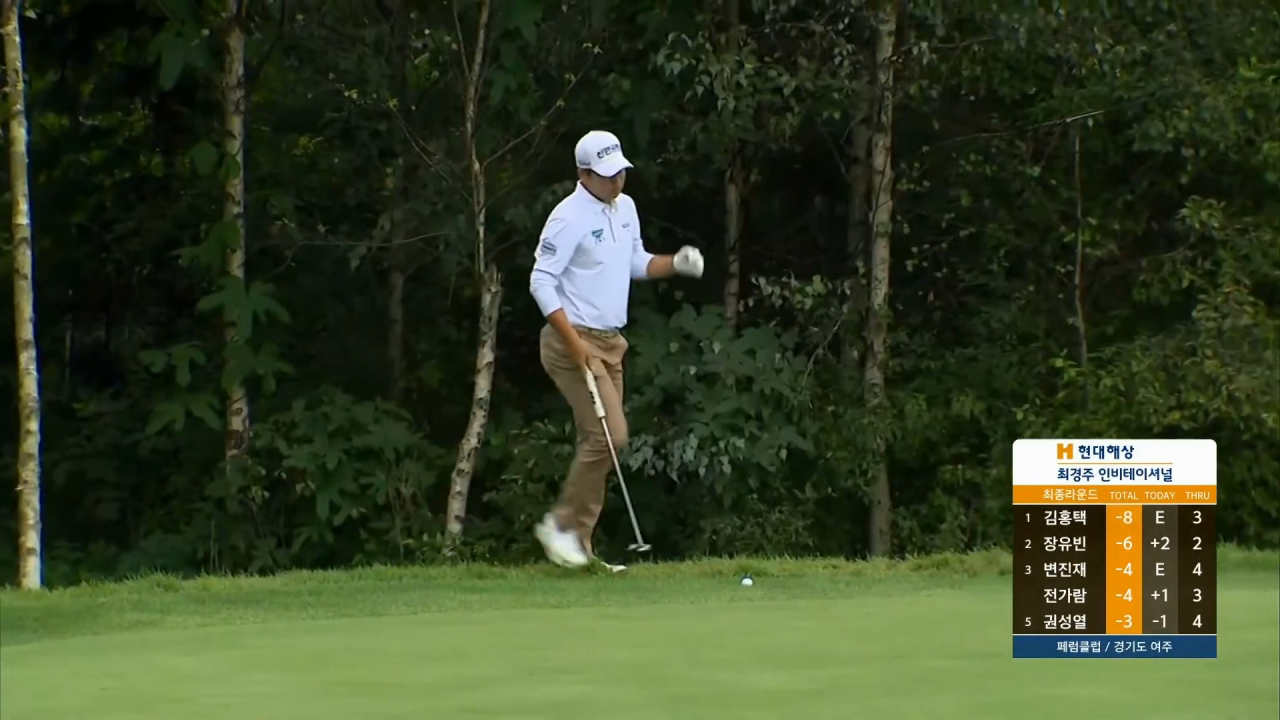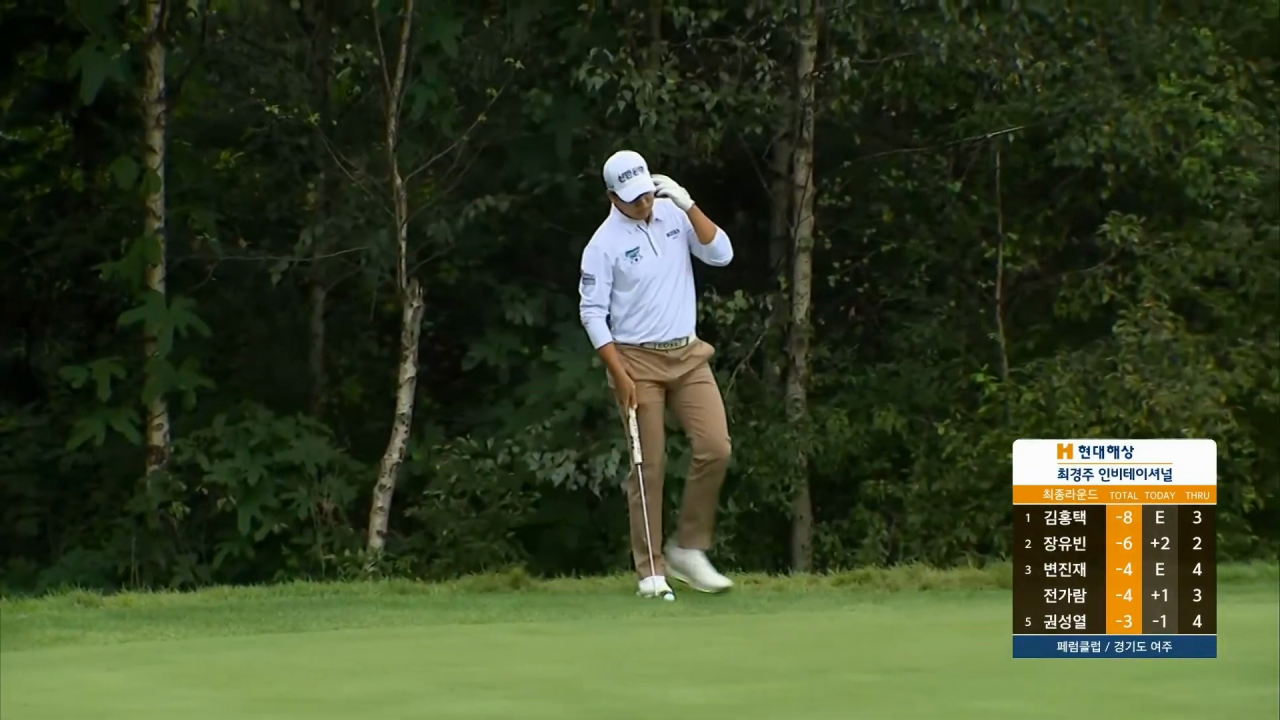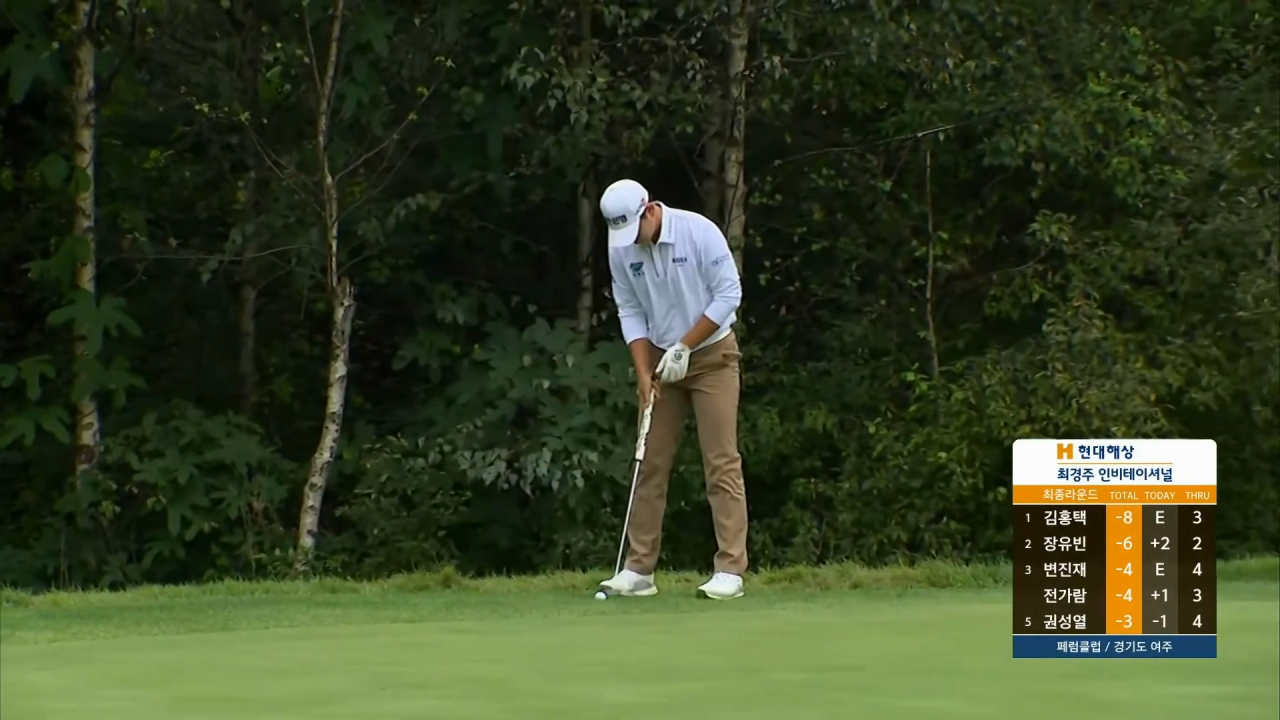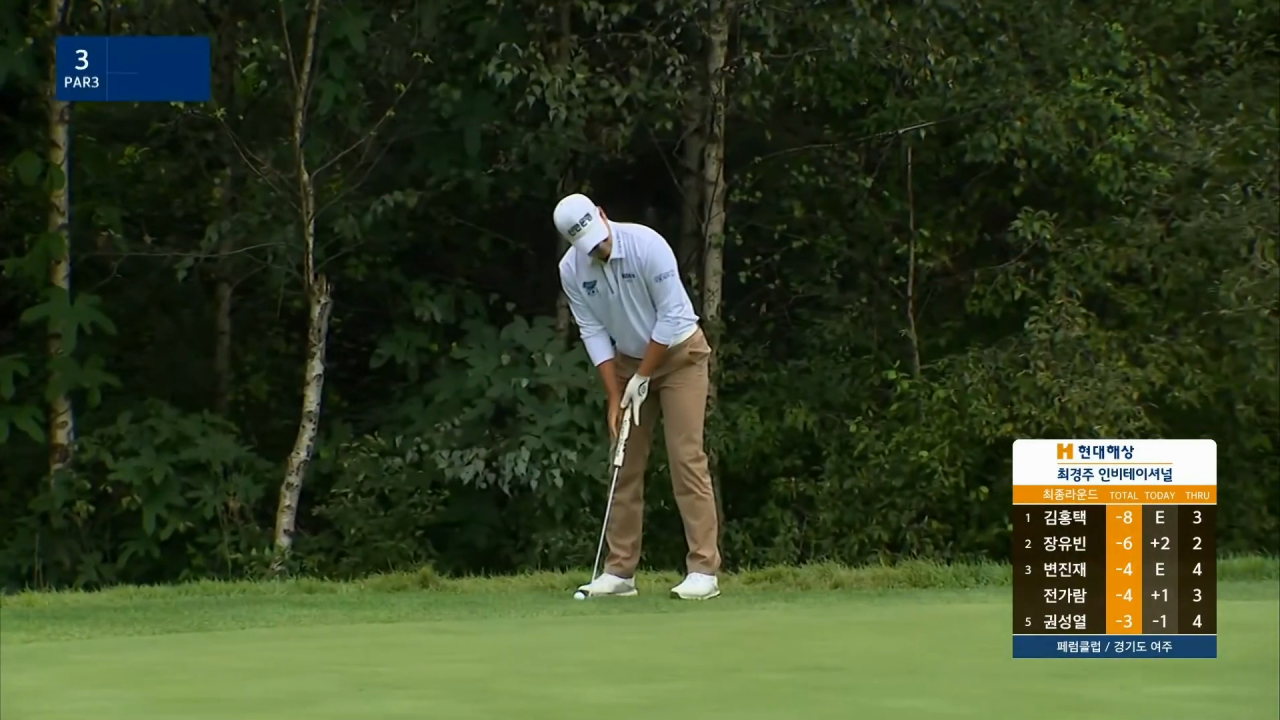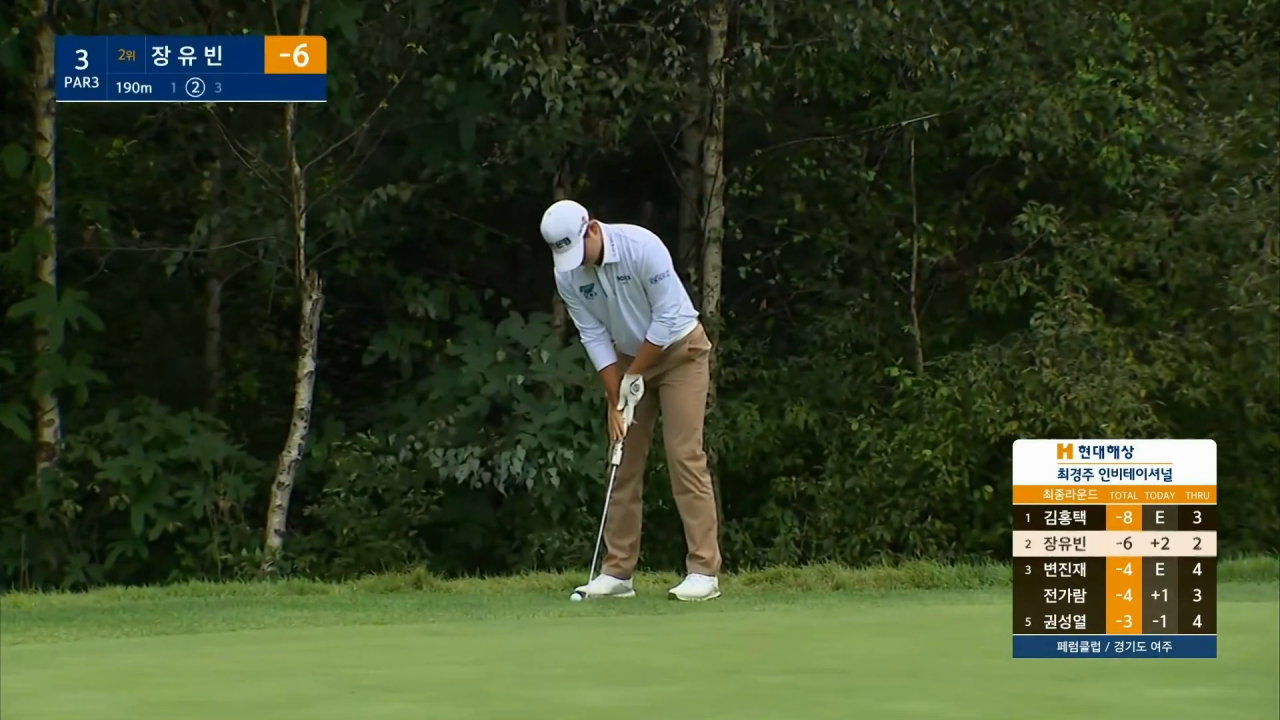
dt=0.7s
person 1, frame 1
left shoulder: (625, 208)
right shoulder: (569, 216)
left elbow: (637, 265)
right elbow: (542, 282)
left wrist: (677, 263)
right wrist: (573, 340)
left hip: (609, 342)
right hip: (573, 343)
left knee: (601, 443)
right knee: (606, 438)
left ankle: (579, 545)
right ankle: (559, 523)
person 1, frame 2
left shoulder: (674, 214)
right shoulder: (604, 243)
left elbow: (721, 255)
right elbow: (592, 314)
left wrist: (688, 203)
right wrist: (621, 375)
left hip: (688, 355)
right hip: (637, 360)
left knee: (715, 450)
right knee: (649, 466)
left ankle: (688, 549)
right ankle: (650, 568)
person 1, frame 3
left shoulder: (700, 231)
right shoulder: (619, 251)
left elbow: (728, 296)
right elbow: (630, 313)
left wrist: (684, 347)
right wrist: (643, 372)
left hip: (712, 355)
right hip: (661, 359)
left knee: (720, 461)
right knee: (650, 462)
left ankle: (730, 569)
right ankle: (639, 568)
person 1, frame 4
left shoulder: (647, 245)
right shoulder: (571, 269)
left elbow: (672, 316)
right elbow: (593, 333)
left wrist: (642, 377)
right wrist: (615, 397)
left hip: (679, 353)
right hip: (628, 360)
left knee: (686, 457)
right knee: (625, 464)
left ankle: (703, 569)
right ankle: (620, 571)
person 1, frame 5
left shoulder: (642, 247)
right shoulder: (566, 274)
left elbow: (667, 319)
right elbow: (594, 337)
left wrist: (634, 375)
right wrist: (615, 401)
left hip: (679, 351)
right hip: (628, 358)
left knee: (684, 456)
right knee: (624, 462)
left ankle: (703, 570)
right ankle: (618, 571)
